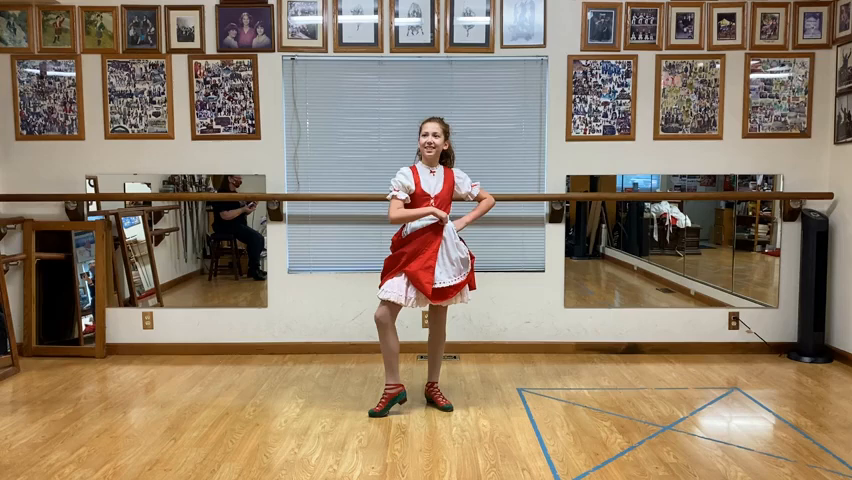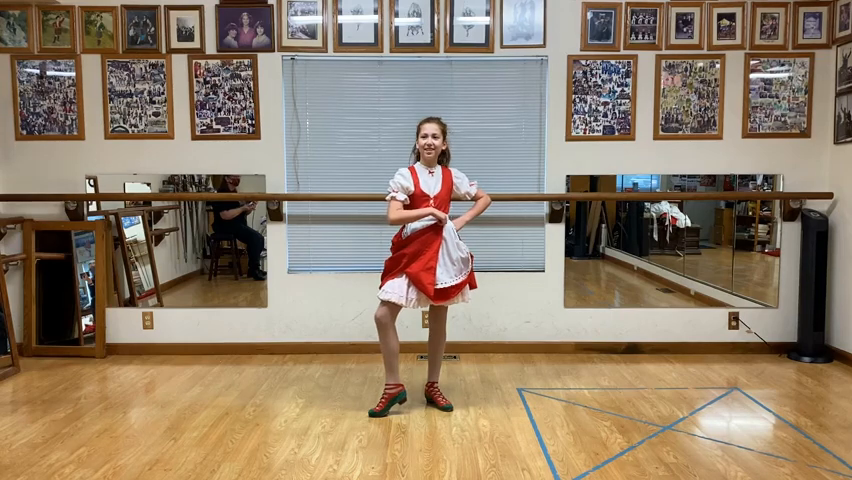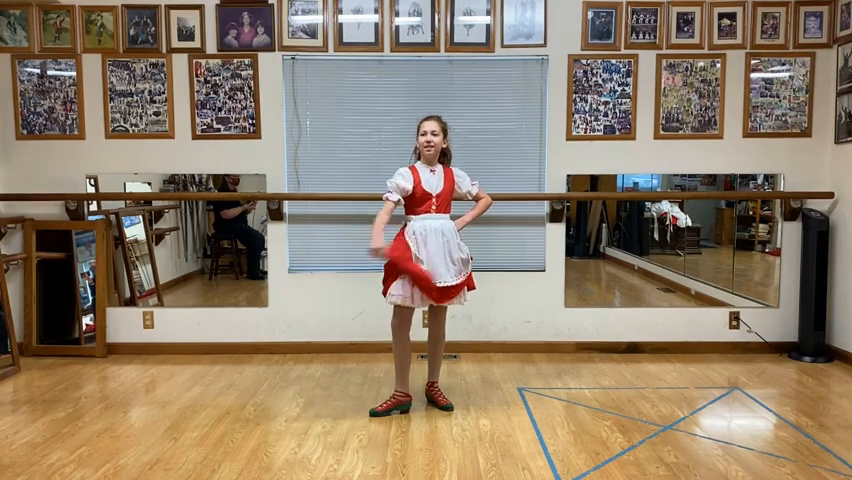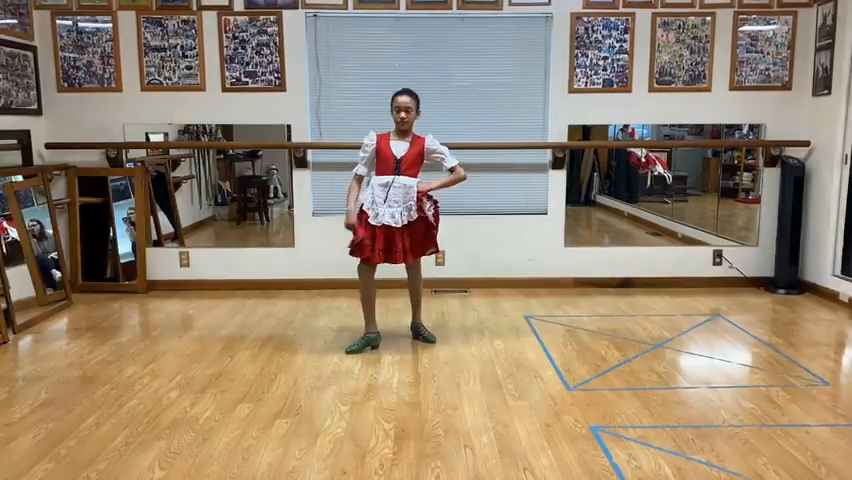
dt=1s
person 1, frame 1
left shoulder: (454, 176)
right shoulder: (406, 175)
left elbow: (488, 199)
right elbow: (394, 215)
left wrist: (463, 222)
right wrist: (431, 210)
left hip: (443, 251)
right hip: (411, 250)
left knee: (438, 320)
right knee: (383, 316)
left ankle: (432, 387)
right ankle: (393, 387)
person 1, frame 2
left shoulder: (452, 176)
right shoulder: (405, 176)
left elbow: (484, 198)
right elbow: (393, 216)
left wrist: (462, 221)
right wrist: (431, 211)
left hip: (443, 251)
right hip: (412, 251)
left knee: (438, 320)
right knee: (384, 315)
left ankle: (433, 387)
right ankle: (394, 387)
person 1, frame 3
left shoulder: (454, 174)
right shoulder: (406, 175)
left elbow: (484, 199)
right elbow: (385, 211)
left wrist: (461, 221)
right wrist: (377, 238)
left hip: (445, 248)
right hip: (413, 248)
left knee: (438, 321)
right knee: (400, 323)
left ankle: (433, 387)
right ankle: (401, 393)
person 1, frame 4
left shoulder: (425, 144)
right shoulder: (375, 141)
left elbow: (460, 174)
right elbow: (356, 179)
left wrist: (430, 186)
right wrist: (351, 208)
left hip: (409, 209)
right hip: (376, 209)
left knee: (413, 266)
right knee: (366, 269)
left ankle: (417, 323)
right ankle: (371, 331)
